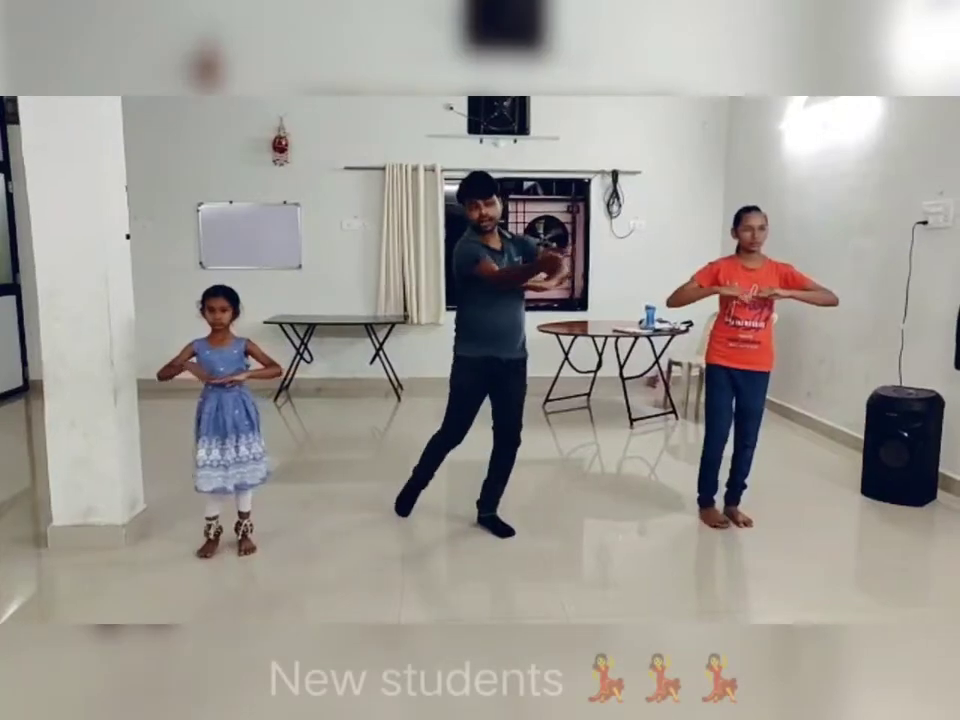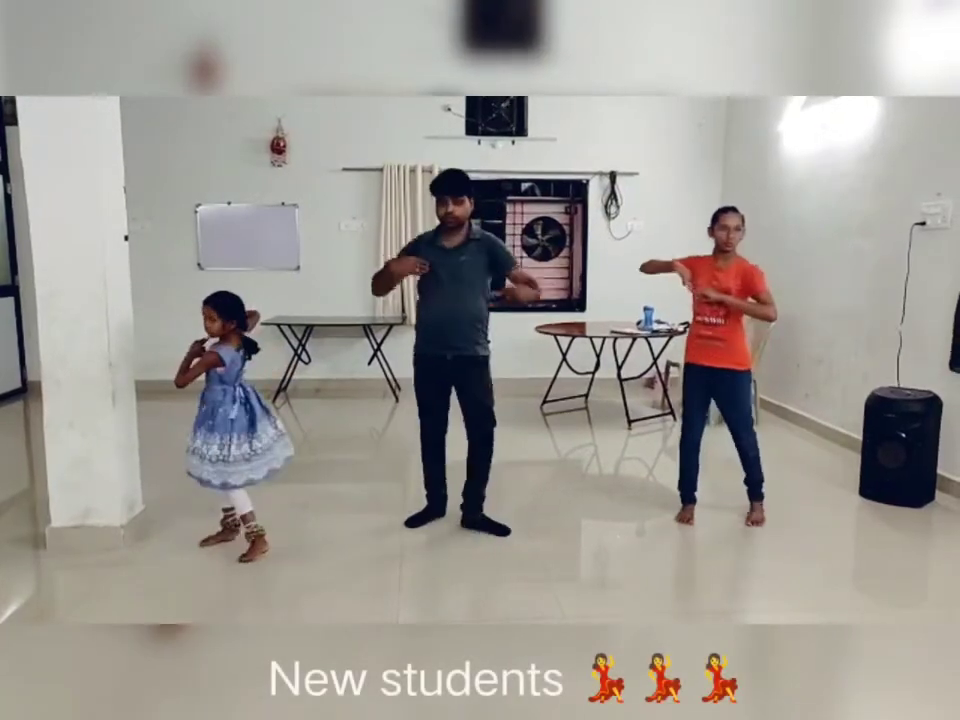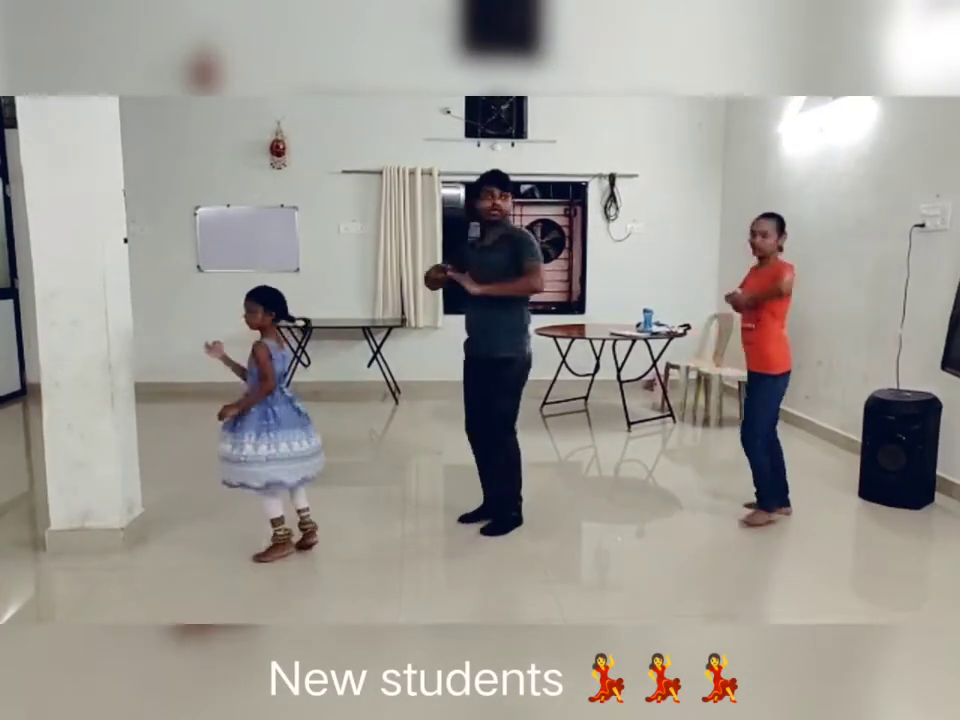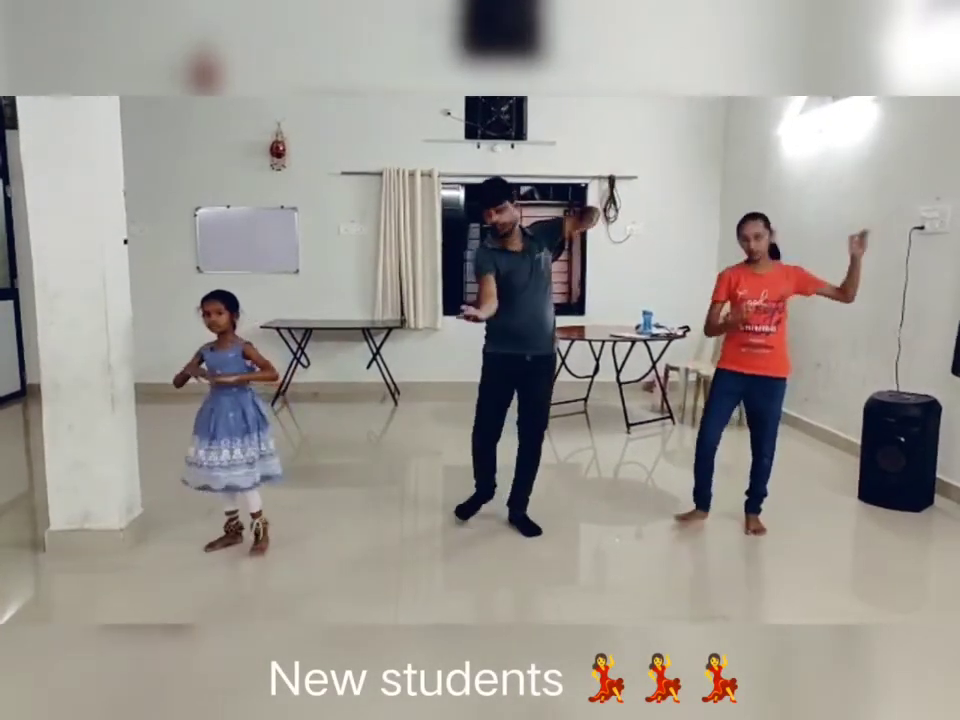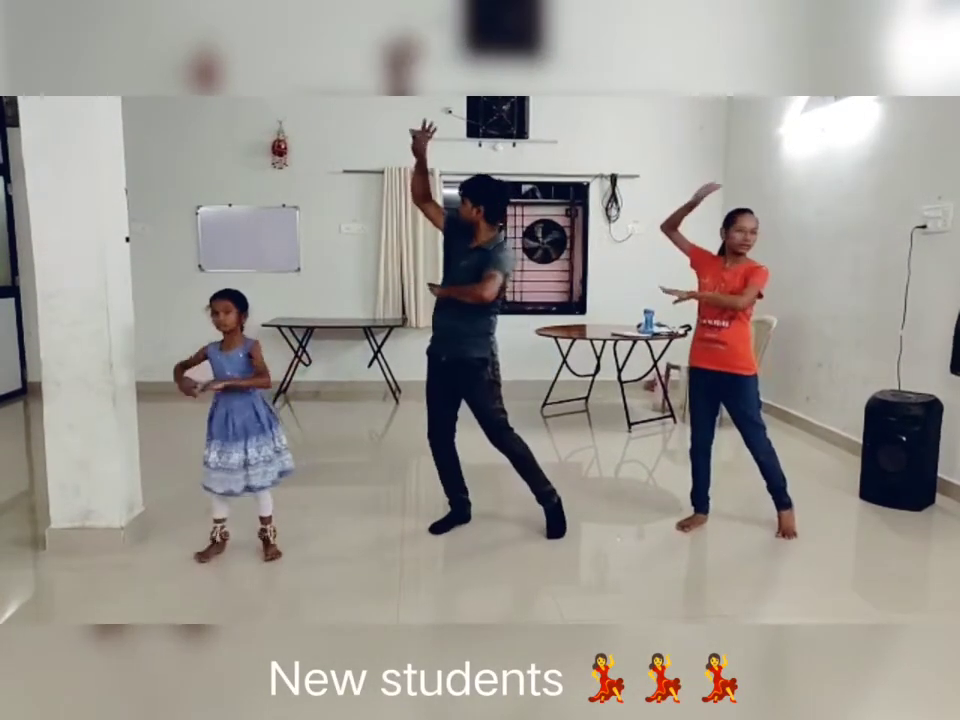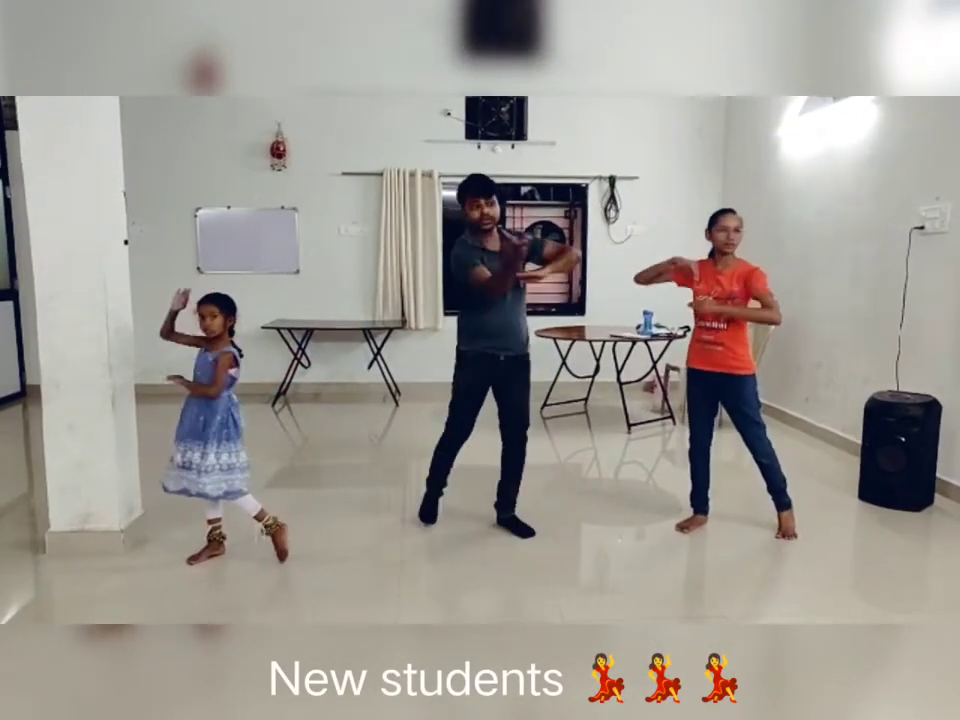
dt=0.7s
person 1, frame 1
left shoulder: (518, 243)
right shoulder: (467, 249)
left elbow: (557, 265)
right elbow: (500, 278)
left wrist: (550, 281)
right wrist: (537, 266)
left hip: (513, 360)
right hip: (472, 358)
left knee: (508, 437)
right knee: (452, 431)
left ankle: (488, 510)
right ankle: (415, 484)
person 1, frame 2
left shoulder: (490, 245)
right shoulder: (413, 245)
left elbow: (527, 283)
right elbow: (379, 287)
left wrist: (531, 291)
right wrist: (398, 269)
left hip: (472, 356)
right hip: (428, 357)
left knee: (482, 432)
right knee: (432, 432)
left ankle: (473, 509)
right ankle: (436, 502)
person 1, frame 3
left shoulder: (521, 241)
right shoulder: (472, 247)
left elbow: (535, 284)
right elbow: (433, 281)
left wrist: (481, 288)
right wrist: (442, 274)
left hip: (508, 355)
right hip: (477, 353)
left knee: (499, 430)
right knee: (476, 429)
left ankle: (510, 510)
right ankle: (493, 502)
person 1, frame 4
left shoulder: (544, 235)
right shoulder: (486, 254)
left elbow: (588, 217)
right elbow: (490, 298)
left wrist: (582, 219)
right wrist: (478, 314)
left hip: (542, 356)
right hip: (501, 356)
left knee: (532, 435)
right knee: (485, 430)
left ankle: (518, 508)
right ankle: (483, 489)
person 1, frame 5
left shoulder: (497, 253)
right shoulder: (457, 235)
left elbow: (485, 293)
right elbow: (422, 199)
left wrist: (446, 291)
right wrist: (421, 159)
left hip: (474, 360)
right hip: (440, 357)
left knee: (500, 434)
right knee: (439, 436)
left ankle: (549, 500)
right ankle: (459, 507)
person 1, frame 6
left shoulder: (520, 241)
right shoulder: (463, 250)
left elbow: (571, 252)
right elbow: (493, 289)
left wrist: (542, 272)
right wrist: (511, 262)
left hip: (516, 355)
right hip: (475, 356)
left knee: (516, 436)
right knee: (456, 429)
left ankle: (506, 510)
right ankle: (433, 492)
person 2, frame 1
left shoulder: (780, 271)
right shoulder: (719, 268)
left elbow: (831, 299)
right elbow: (673, 300)
left wrist: (786, 293)
right wrist: (715, 291)
left hip: (757, 368)
right hip: (721, 364)
left knee: (747, 440)
right knee: (716, 436)
left ankle: (732, 503)
right ankle: (706, 503)
person 2, frame 2
left shoulder: (748, 272)
right shoulder: (695, 264)
left elbow: (770, 314)
right elbow: (646, 268)
left wrist: (722, 296)
right wrist: (673, 266)
left hip: (734, 367)
right hip: (697, 364)
left knee: (743, 434)
right knee: (691, 434)
left ankle: (756, 498)
right ankle: (687, 500)
person 2, frame 3
left shoulder: (782, 270)
right shoulder: (757, 272)
left elbow: (784, 288)
left wrist: (746, 299)
right wrist: (746, 303)
left hip: (770, 369)
right hip: (762, 367)
left knee: (753, 436)
right knee: (764, 433)
left ankle: (768, 505)
right ankle: (779, 499)
person 2, frame 4
left shoulder: (792, 275)
right shoulder: (729, 276)
left elbow: (846, 295)
right elbow: (710, 326)
left wrist: (855, 258)
right wrist: (733, 321)
left hip: (771, 375)
right hip: (731, 372)
left knee: (763, 447)
right knee: (707, 437)
left ankle: (753, 510)
right ankle: (701, 504)
person 2, frame 5
left shoulder: (756, 271)
right shoulder: (705, 262)
left elbow: (740, 302)
right elbow: (668, 229)
left wrist: (695, 295)
right wrist: (694, 202)
left hip: (738, 372)
right hip: (701, 368)
left knee: (757, 441)
right knee: (700, 441)
left ankle: (784, 507)
right ankle: (700, 509)
person 2, frame 6
left shoulder: (751, 273)
right shoulder: (694, 270)
left elbow: (774, 314)
right elbow: (641, 279)
left wrist: (722, 307)
right wrist: (673, 265)
left hip: (738, 372)
right hip: (699, 370)
left knee: (757, 441)
right knee: (699, 443)
left ankle: (783, 507)
right ankle: (699, 510)
person 3, frame 1
left shoulder: (243, 345)
right shoulder: (197, 347)
left elbow: (276, 369)
right elbow: (162, 374)
left wrist: (245, 374)
right wrist: (188, 368)
left hip: (239, 412)
right hip: (211, 414)
left knee: (243, 473)
right knee: (212, 473)
left ankle: (244, 531)
right ankle: (211, 533)
person 3, frame 2
left shoulder: (215, 354)
right shoulder: (236, 342)
left elbow: (181, 381)
right elbow: (254, 315)
left wrist: (190, 354)
left hip: (227, 416)
right hip: (235, 411)
left knee: (229, 479)
right knee: (226, 477)
left ankle: (257, 536)
right ankle: (230, 526)
person 3, frame 3
left shoulder: (261, 347)
right shoulder: (279, 343)
left elbow: (268, 384)
left wrist: (238, 407)
right wrist: (224, 358)
left hip: (263, 418)
right hip: (284, 412)
left knee: (267, 482)
right knee: (290, 477)
left ankle: (282, 540)
right ankle: (308, 529)
person 3, frame 4
left shoulder: (243, 348)
right shoulder: (205, 352)
left elbow: (273, 374)
right elbow: (177, 383)
left wrist: (236, 378)
right wrist: (191, 372)
left hip: (243, 417)
right hip: (216, 418)
left knee: (244, 480)
right knee: (222, 478)
left ankle: (260, 525)
right ankle: (234, 529)
person 3, frame 5
left shoulder: (251, 347)
right shoulder: (211, 350)
left elbow: (265, 380)
right elbow: (182, 366)
left wrist: (226, 383)
right wrist: (183, 379)
left hip: (252, 419)
right hip: (223, 420)
left knee: (259, 482)
right knee: (218, 480)
left ankle: (268, 537)
right ankle: (218, 538)
person 3, frame 6
left shoulder: (224, 354)
right shoulder: (205, 344)
left elbow: (212, 391)
right elbow: (166, 334)
left wrist: (183, 382)
right wrist: (175, 310)
left hip: (218, 422)
right hip: (199, 422)
left knee: (226, 486)
right knee: (209, 484)
left ankle: (274, 527)
right ankle: (216, 540)
